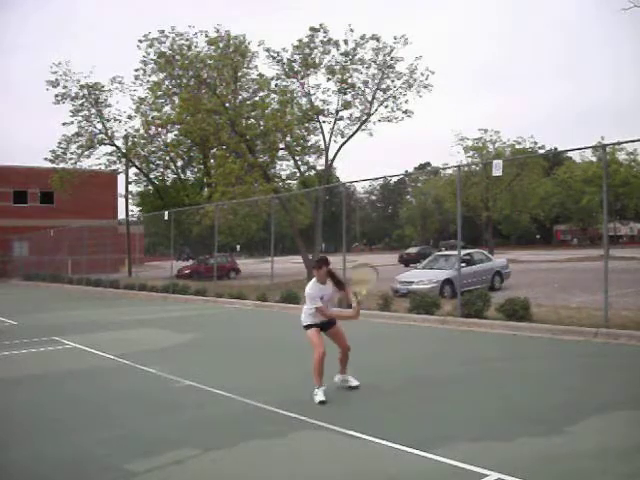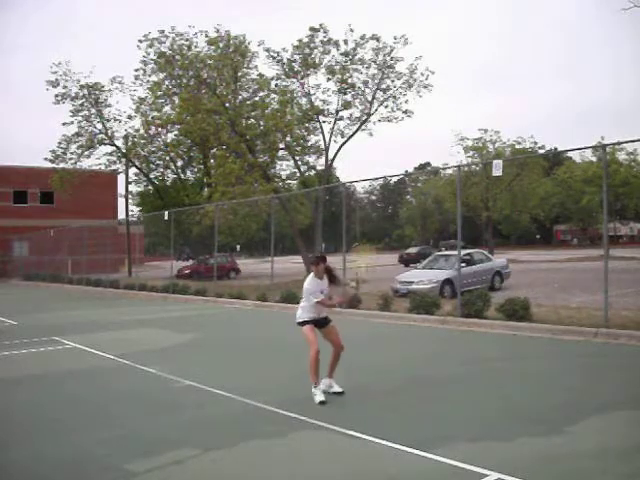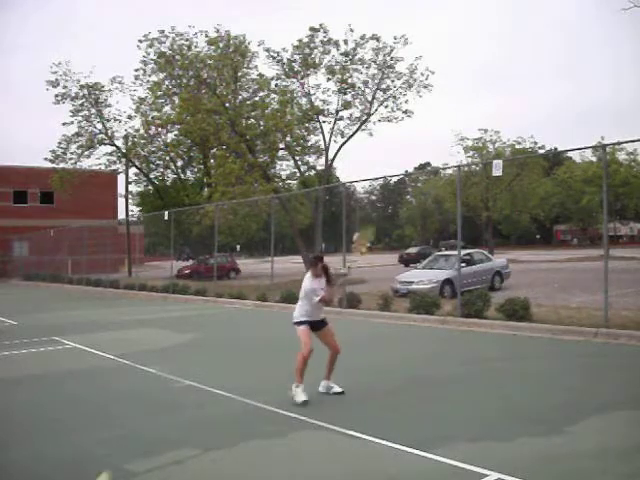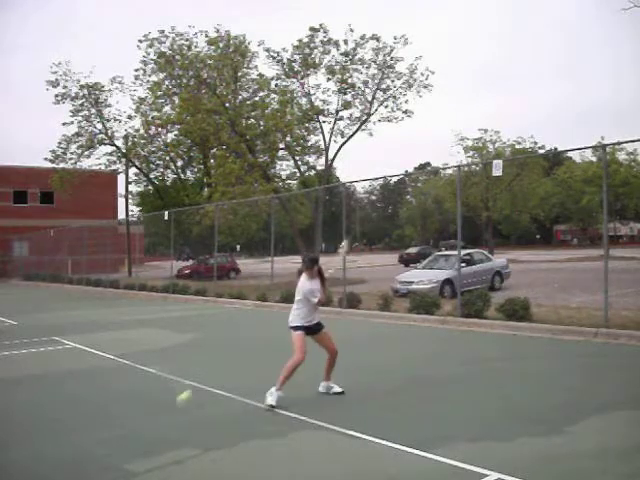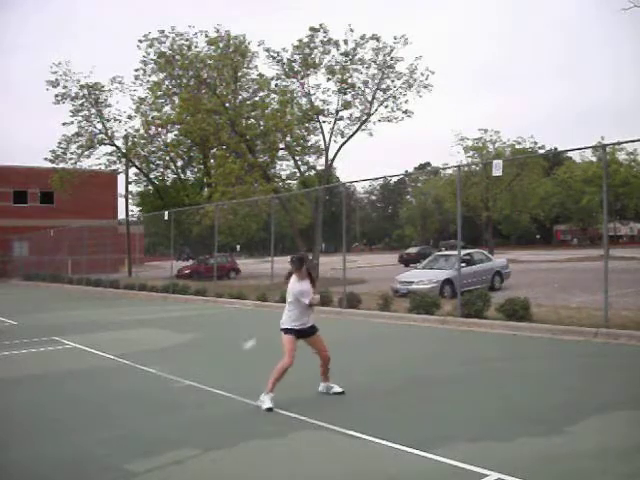
dt=0.1s
person 1, frame 1
left shoulder: (332, 280)
right shoulder: (311, 290)
left elbow: (343, 291)
right elbow: (324, 313)
left wrist: (354, 306)
right wrist: (350, 315)
left hip: (328, 318)
right hip: (311, 321)
left knee: (346, 347)
right knee: (320, 351)
left ankle: (342, 376)
right ankle: (318, 389)
person 1, frame 2
left shoulder: (326, 275)
right shoulder: (310, 285)
left elbow: (328, 297)
right elbow: (326, 304)
left hip: (321, 316)
right hip: (306, 318)
left knee: (339, 346)
right knee: (315, 349)
left ankle: (328, 381)
right ankle: (316, 388)
person 1, frame 3
left shoulder: (322, 274)
right shoulder: (310, 285)
right elbow: (327, 300)
right wrist: (330, 289)
left hip: (317, 318)
right hip: (303, 318)
left knee: (335, 349)
right knee: (307, 349)
left ankle: (326, 383)
right ankle: (298, 387)
person 1, frame 4
left shoulder: (315, 275)
right shoulder: (308, 286)
right elbow: (321, 301)
right wrist: (323, 292)
left hip: (313, 322)
right hip: (298, 323)
left knee: (333, 351)
right knee: (299, 358)
left ankle: (326, 384)
right ankle: (275, 391)
person 1, frame 5
left shoulder: (304, 277)
right shoulder: (298, 288)
right elbow: (312, 303)
left wrist: (313, 297)
right wrist: (316, 297)
left hip: (307, 324)
right hip: (291, 326)
left knee: (325, 356)
right knee: (288, 361)
left ankle: (325, 384)
right ankle: (267, 395)
